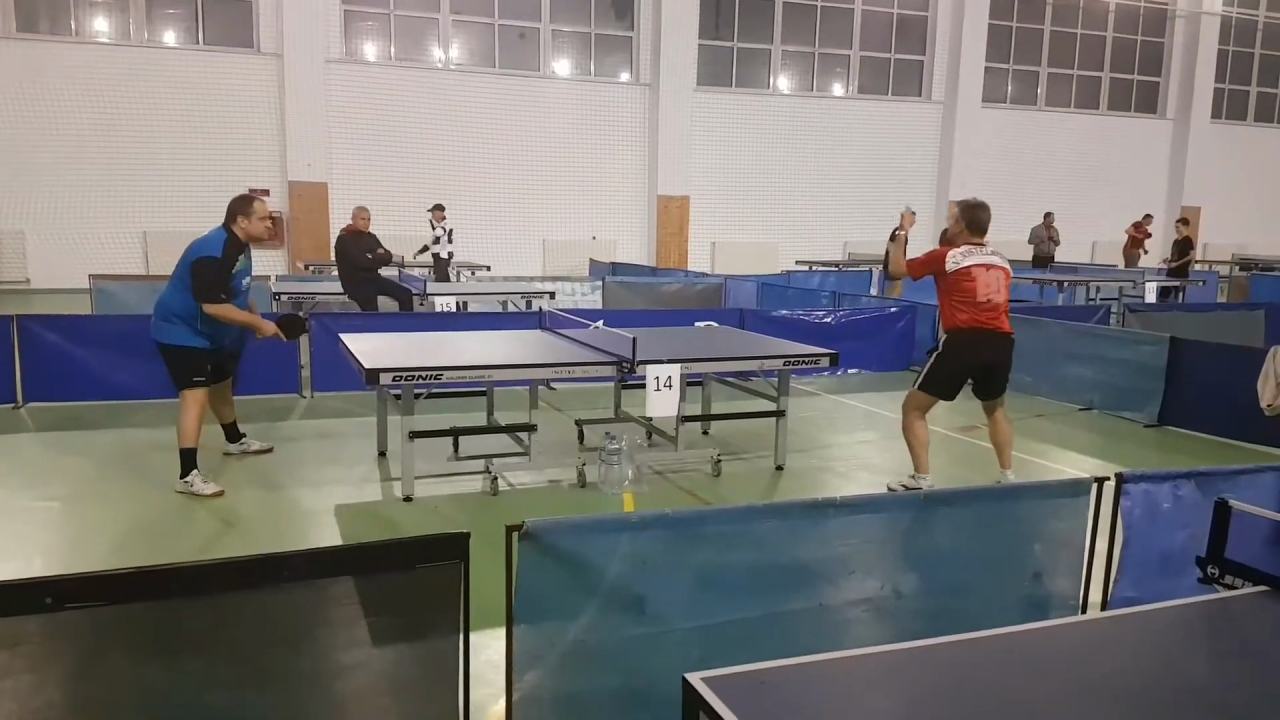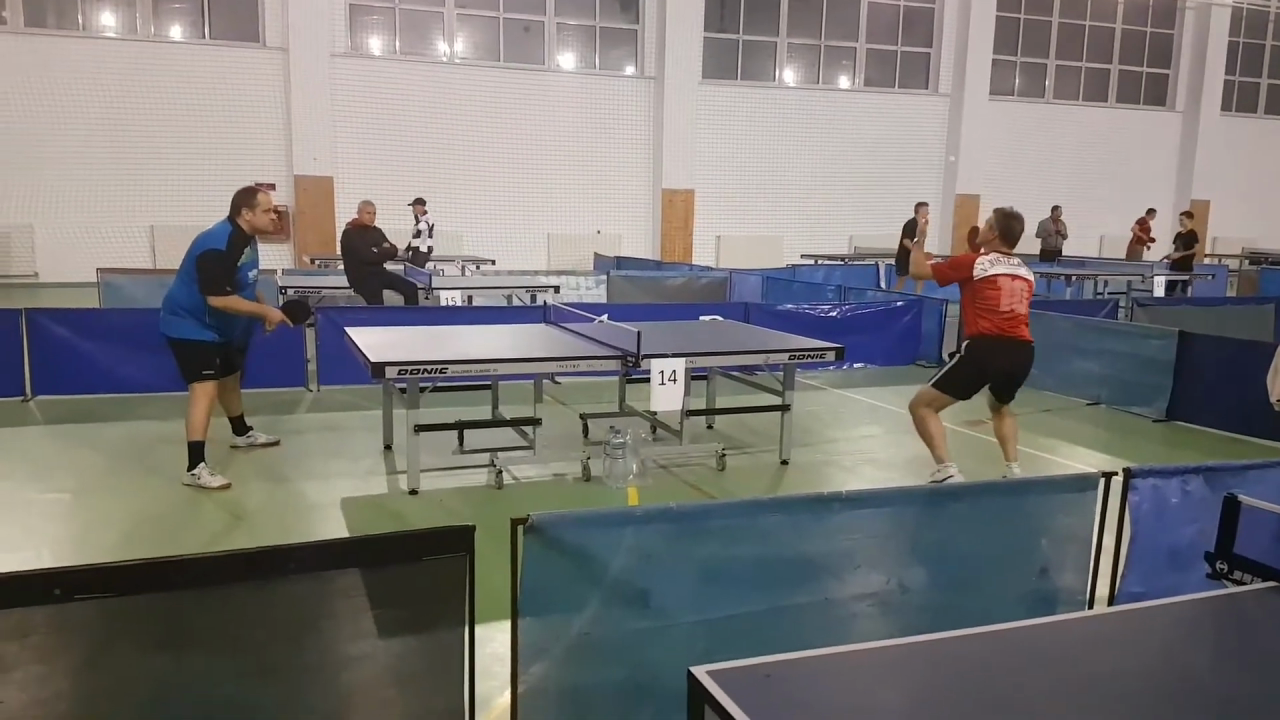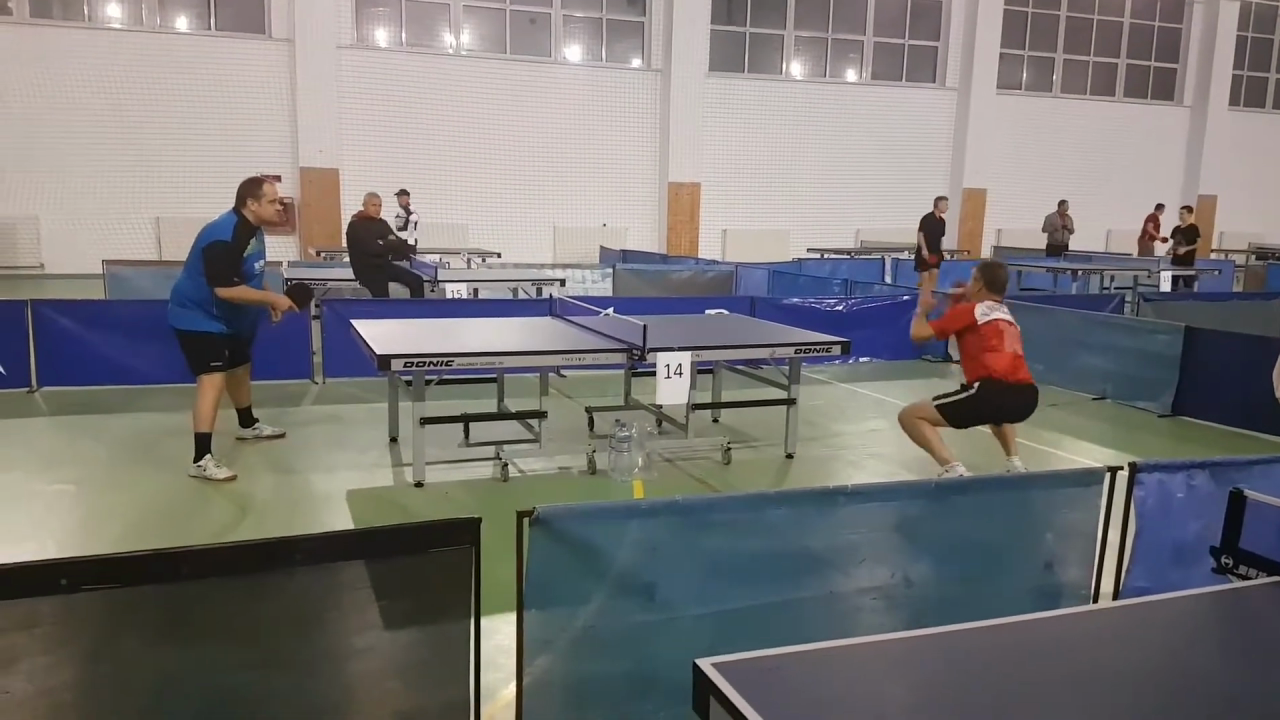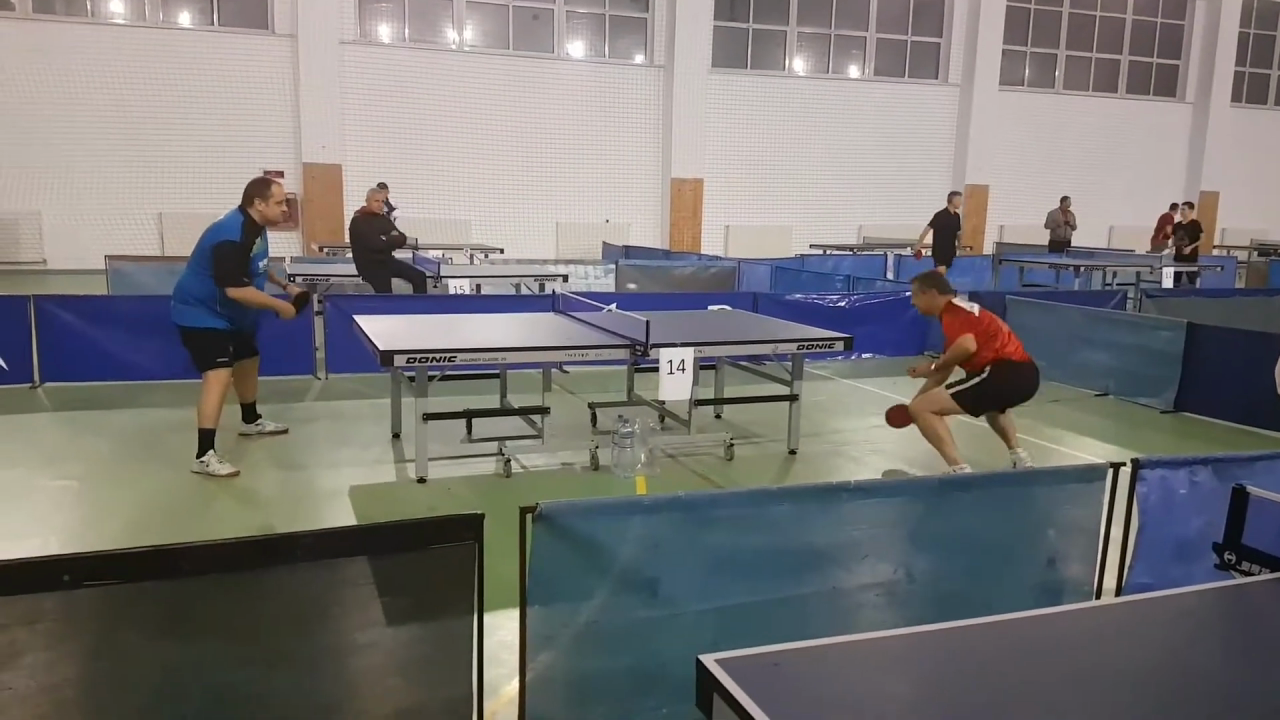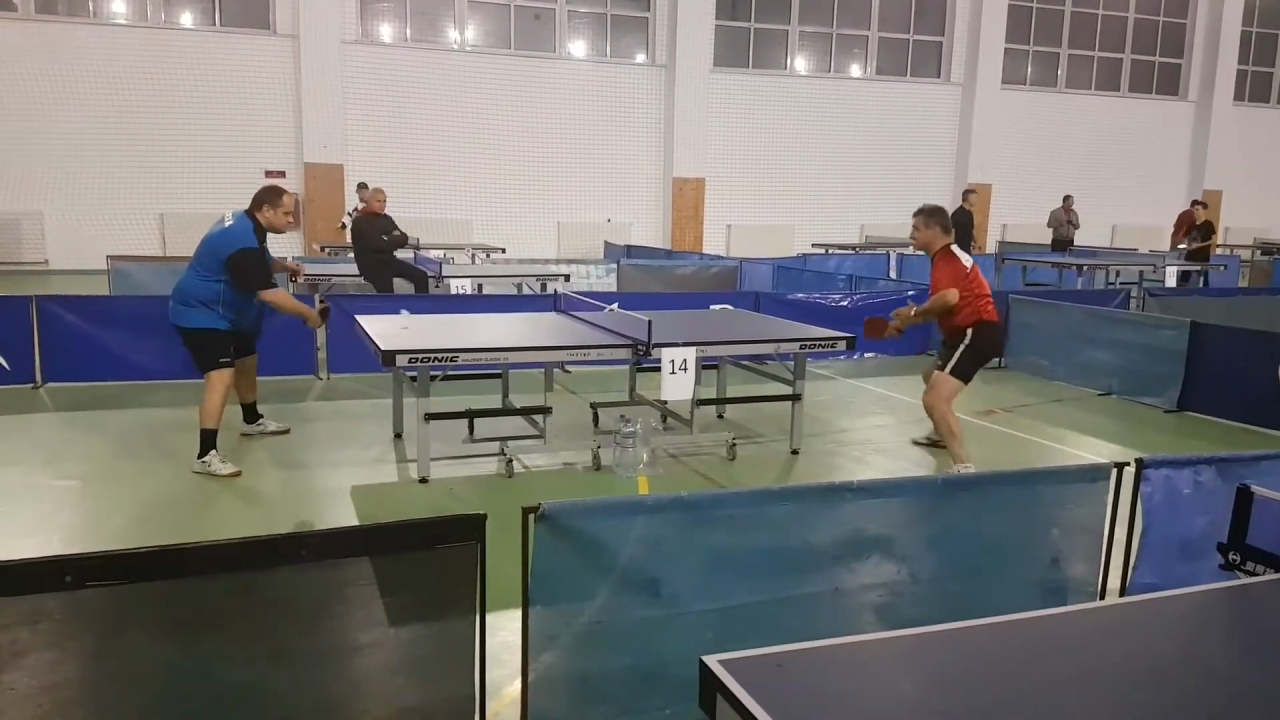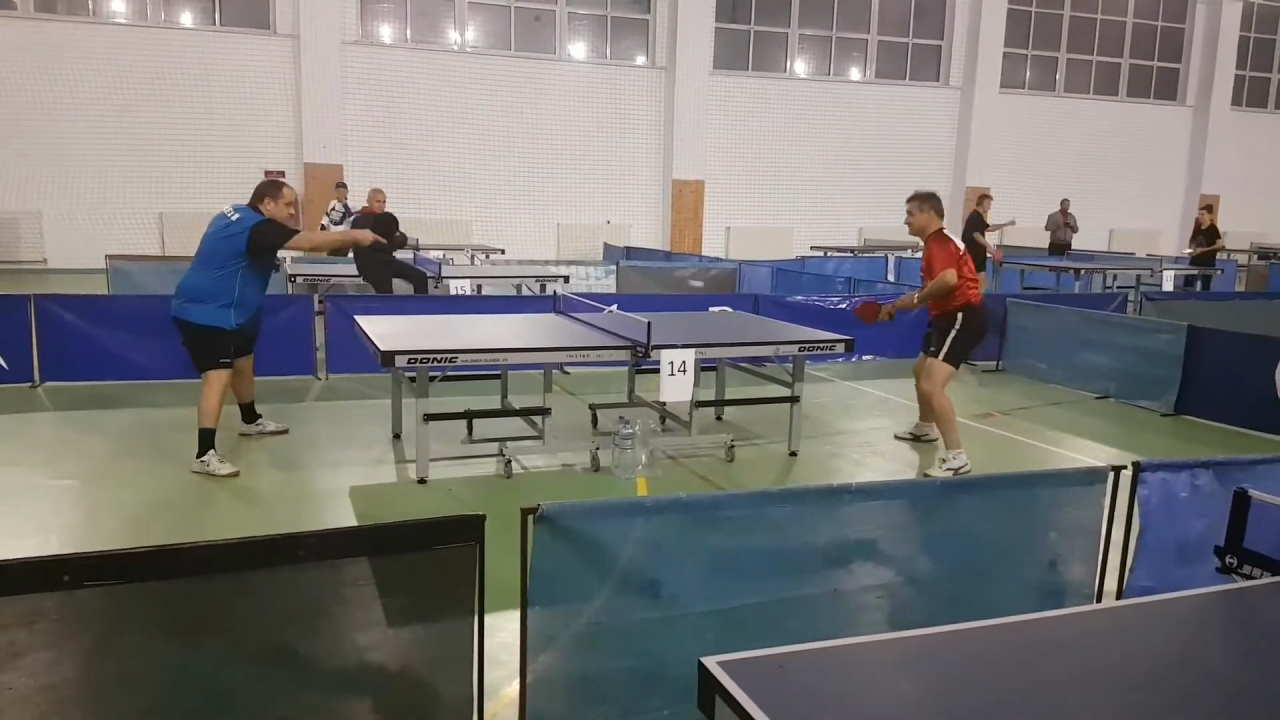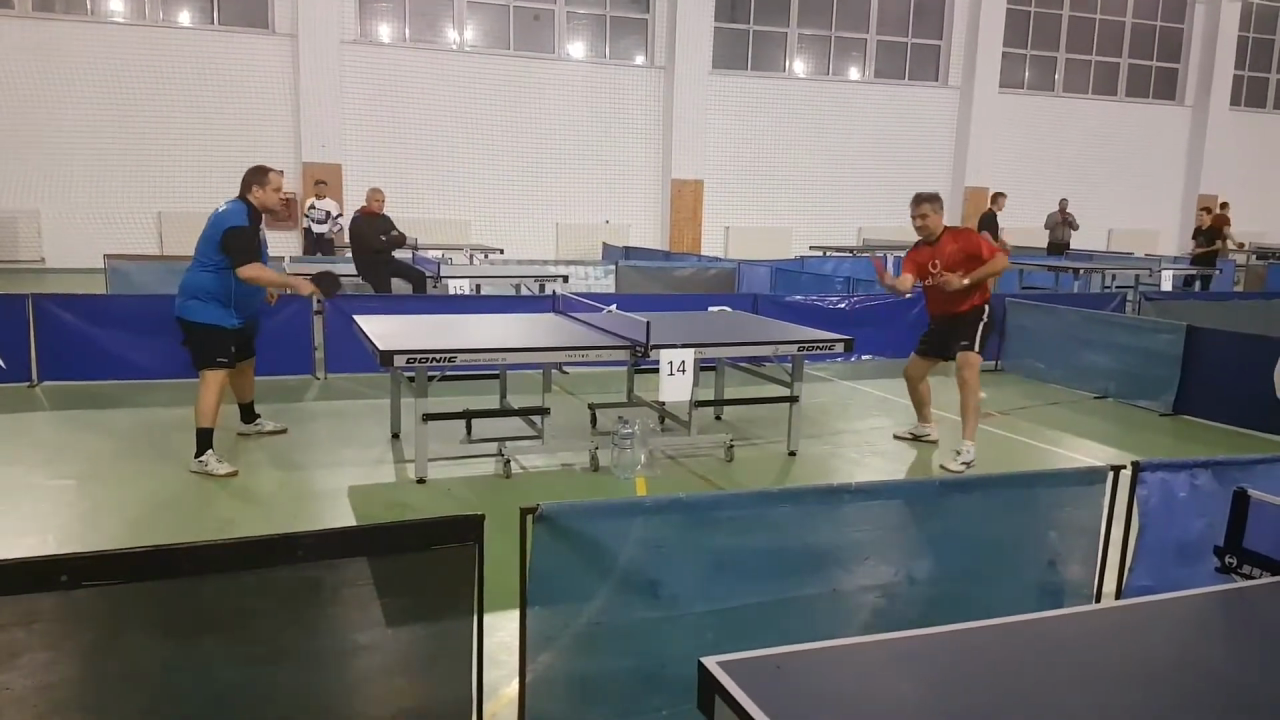
dt=0.3s
person 1, frame 1
left shoulder: (239, 246)
right shoulder: (213, 252)
right elbow: (214, 306)
left wrist: (253, 314)
right wrist: (258, 323)
left hip: (209, 333)
right hip: (182, 331)
left knee: (222, 384)
right knee: (196, 395)
left ankle: (235, 440)
right ankle: (188, 475)
person 1, frame 2
left shoulder: (246, 239)
right shoulder: (218, 245)
right elbow: (219, 298)
left wrist: (262, 307)
right wrist: (265, 311)
left hip: (219, 327)
right hip: (191, 325)
left knee: (230, 378)
right knee: (205, 388)
left ankle: (242, 433)
right ankle: (195, 468)
person 1, frame 3
left shoulder: (252, 229)
right shoulder: (224, 237)
right elbow: (226, 289)
left wrist: (270, 301)
right wrist: (273, 298)
left hip: (229, 319)
right hip: (200, 317)
left knee: (239, 369)
right knee: (213, 381)
left ankle: (248, 425)
right ankle: (201, 459)
person 1, frame 4
left shoulder: (254, 227)
right shoulder: (232, 236)
left elbow: (254, 269)
right elbow: (237, 290)
left wrist: (284, 285)
right wrist: (279, 305)
left hip: (230, 315)
right hip: (202, 315)
left knee: (247, 363)
right knee: (219, 377)
left ankle: (251, 420)
right ankle: (204, 455)
person 1, frame 5
left shoulder: (245, 226)
right shoulder: (246, 243)
left elbow: (262, 263)
right elbow: (269, 293)
left wrist: (285, 267)
right wrist: (309, 314)
left hip: (221, 314)
right hip: (198, 316)
left knee: (245, 361)
right knee: (223, 376)
left ankle: (253, 420)
right ankle: (207, 454)
person 1, frame 6
left shoulder: (237, 214)
right shoulder: (256, 227)
right elbow: (305, 241)
left wrist: (268, 261)
right wrist: (354, 235)
left hip: (216, 310)
right hip: (204, 314)
left knee: (243, 362)
right knee: (218, 376)
left ankle: (251, 420)
right ankle: (205, 455)
person 1, frame 7
left shoulder: (242, 214)
right shoulder: (239, 223)
right elbow: (247, 270)
left wrist: (263, 286)
right wrist: (294, 283)
left hip: (229, 311)
right hip: (208, 311)
left knee: (245, 364)
right knee: (215, 376)
left ankle: (249, 420)
right ankle: (203, 455)
person 2, frame 1
left shoulder: (947, 257)
right shoulder: (1001, 262)
left elbow: (896, 269)
left wrist: (900, 236)
left hip: (961, 344)
right hip: (1000, 344)
left knee: (913, 409)
right knee: (995, 409)
left ankle: (921, 479)
right ankle: (1007, 477)
person 2, frame 2
left shoulder: (973, 263)
right shoulder: (1026, 273)
left elbow: (918, 271)
left wrist: (918, 241)
left hip: (983, 350)
right hip: (1021, 352)
left knee: (921, 406)
right knee: (1000, 408)
left ankle: (947, 471)
right ankle: (1013, 470)
person 2, frame 3
left shoulder: (969, 311)
right shoulder: (1008, 320)
left elbow: (918, 334)
left wrist: (921, 309)
left hip: (993, 394)
right hip: (1026, 399)
left knee: (910, 416)
left ankle: (953, 471)
right ankle: (1015, 463)
person 2, frame 4
left shoulder: (954, 314)
right shoulder: (961, 312)
left elbow: (967, 346)
right elbow: (946, 369)
left wrist: (931, 367)
right wrist: (916, 399)
left hip: (1007, 376)
left knee: (921, 409)
right knee: (988, 400)
left ankle: (960, 472)
right ankle: (1019, 456)
person 2, frame 5
left shoulder: (946, 259)
right shoulder: (948, 257)
left elbow: (949, 298)
right elbow: (939, 306)
left wrist: (913, 312)
right wrist: (904, 322)
left hip: (974, 334)
right hip: (966, 333)
left knee: (933, 400)
right knee: (931, 378)
left ankle: (963, 469)
right ankle: (942, 434)
person 2, frame 6
left shoulder: (939, 242)
right shoulder: (937, 243)
left elbow: (949, 279)
right elbow: (934, 290)
left wrist: (918, 298)
right wrist: (897, 307)
left hip: (961, 318)
right hip: (949, 318)
left knee: (930, 386)
right knee: (920, 371)
left ankle: (956, 457)
right ankle: (926, 427)
person 2, frame 7
left shoulder: (965, 238)
right shoulder: (915, 253)
left elbow: (1001, 261)
right elbow: (903, 286)
left wrist: (965, 280)
right wrist: (887, 281)
left hip: (971, 315)
right hip: (940, 320)
left knee: (967, 376)
right knee: (912, 372)
left ankle: (967, 448)
right ankle: (925, 427)
